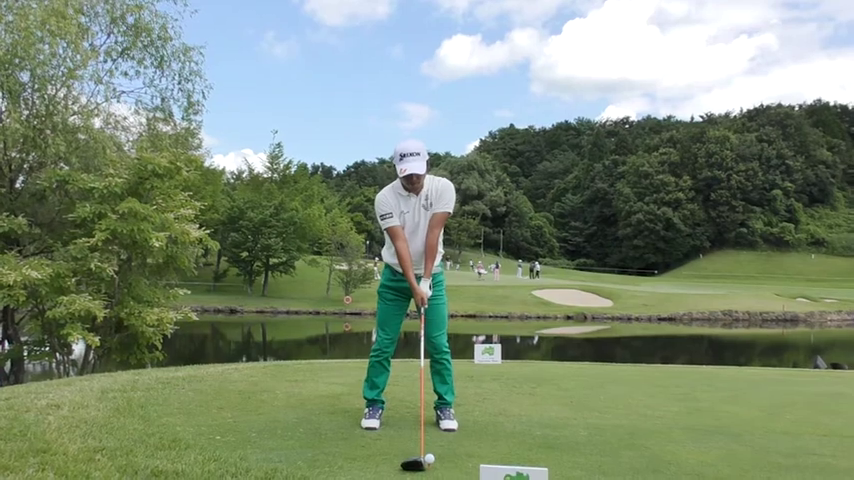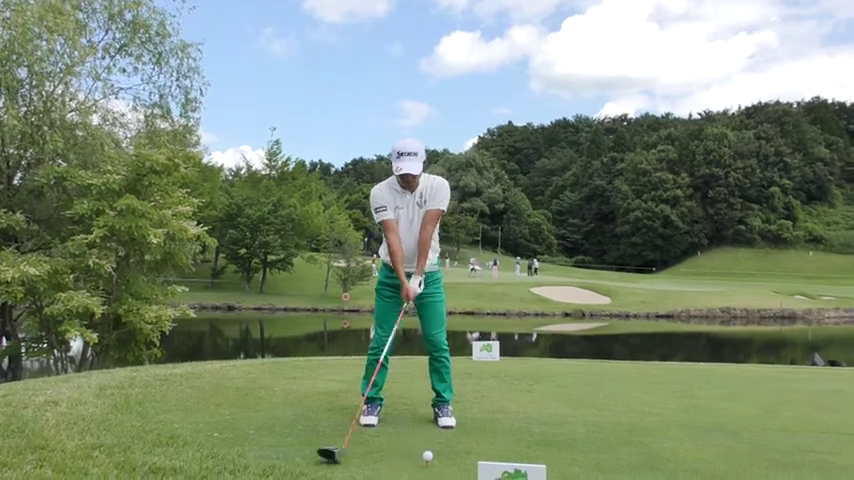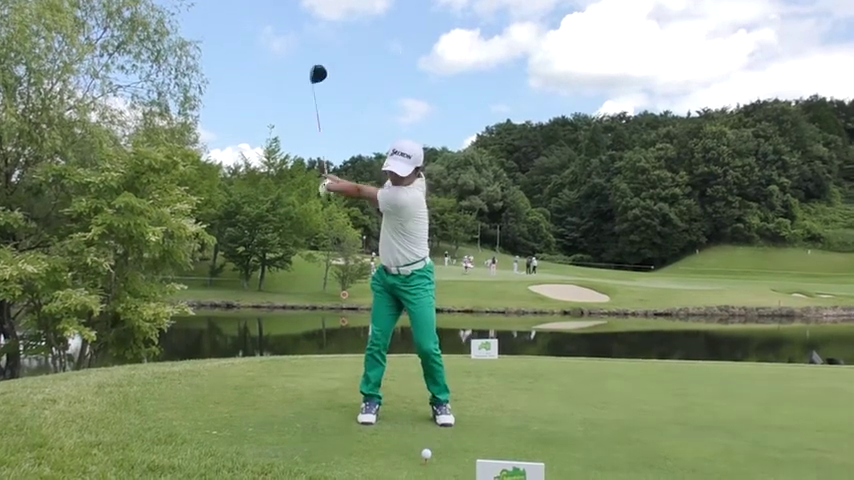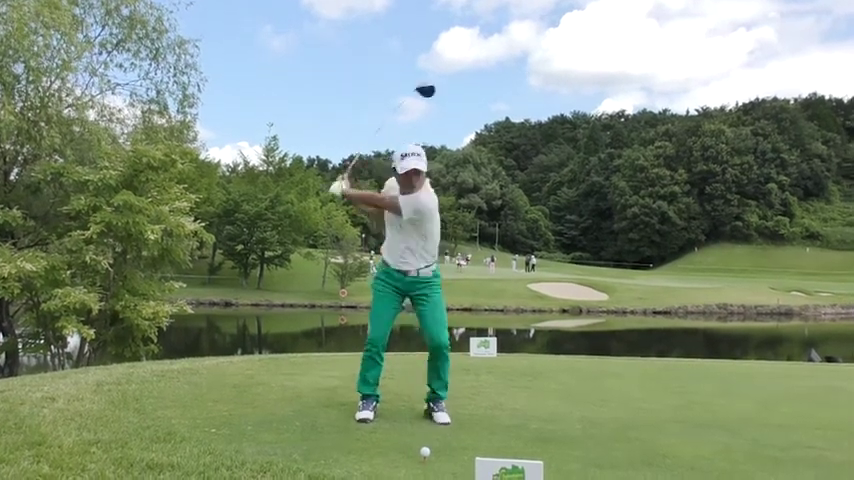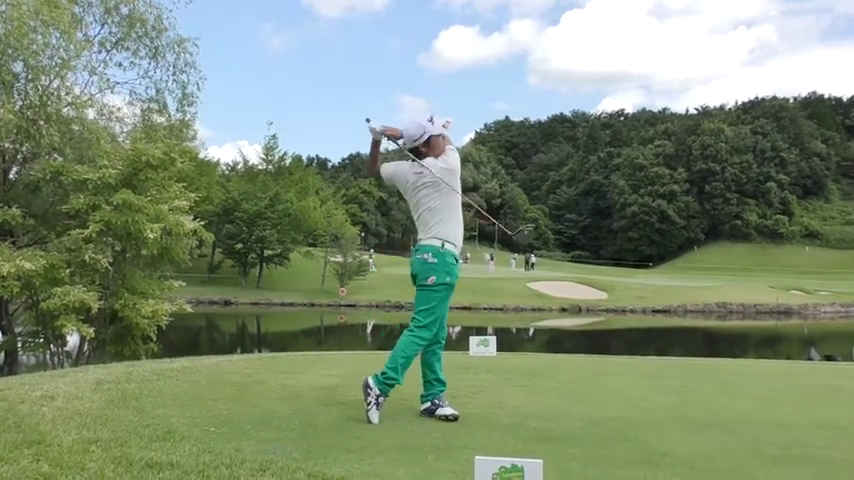
dt=0.7s
person 1, frame 1
left shoulder: (443, 188)
right shoulder: (385, 198)
left elbow: (433, 234)
right elbow: (400, 242)
left wrist: (426, 279)
right wrist: (413, 286)
left hip: (432, 276)
right hip: (395, 277)
left knee: (439, 344)
right knee: (383, 344)
left ankle: (445, 406)
right ankle: (373, 404)
person 1, frame 2
left shoulder: (439, 186)
right shoulder: (381, 192)
left elbow: (426, 232)
right elbow: (392, 238)
left wrist: (418, 275)
right wrist: (403, 279)
left hip: (428, 274)
right hip: (395, 275)
left knee: (437, 342)
right knee: (381, 342)
left ankle: (443, 403)
right ankle: (372, 401)
person 1, frame 3
left shoulder: (404, 197)
right shoulder: (402, 181)
left elbow: (363, 192)
right elbow: (373, 191)
left wrist: (335, 186)
right wrist: (338, 183)
left hip: (415, 278)
right hip: (386, 275)
left knee: (427, 344)
right knee: (377, 340)
left ankle: (440, 402)
right ankle: (371, 399)
person 1, frame 4
left shoulder: (425, 198)
right shoulder: (399, 189)
left elbow: (383, 201)
left wrist: (349, 192)
left hip: (425, 278)
right hip: (391, 274)
left knee: (440, 340)
right knee: (376, 339)
left ankle: (437, 400)
right ankle: (368, 398)
person 1, frame 5
left shoulder: (402, 171)
right shoulder: (448, 165)
left elbow: (374, 169)
right elbow: (448, 143)
left wrist: (377, 138)
right wrist: (400, 133)
left hip: (426, 255)
right hip: (440, 258)
left knee: (435, 335)
right knee: (422, 328)
left ankle: (433, 398)
right ankle: (381, 383)
